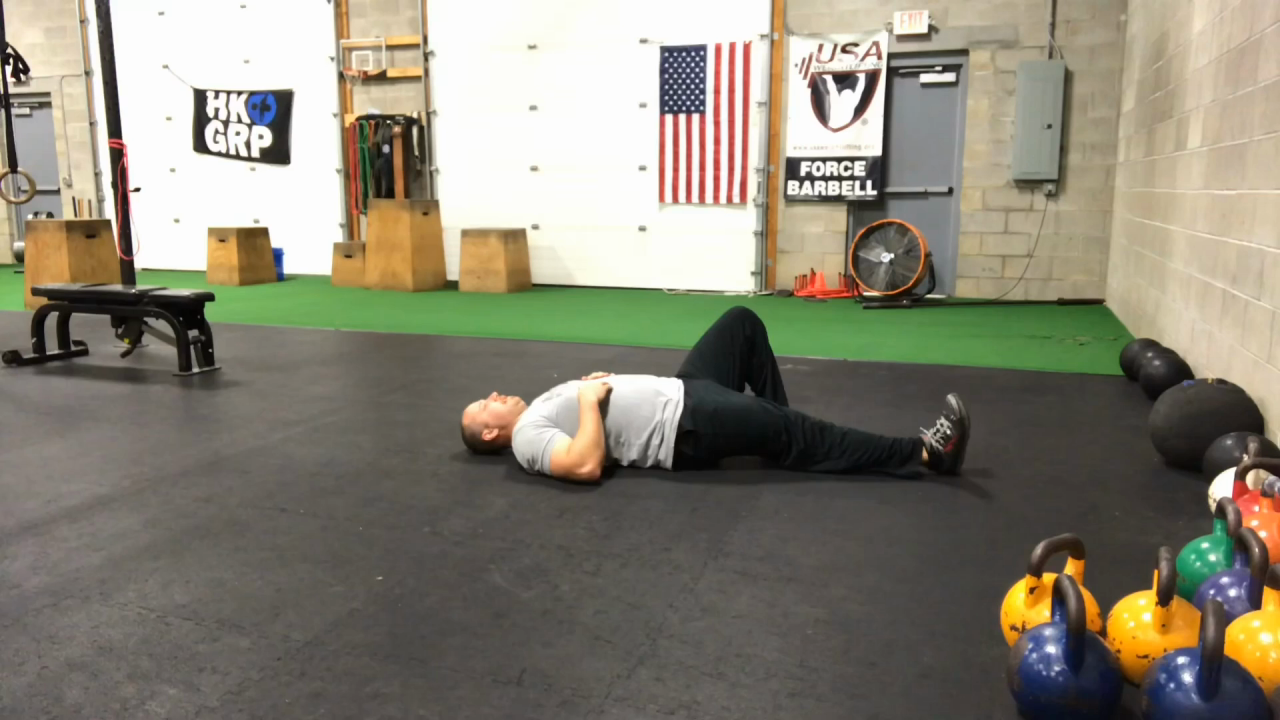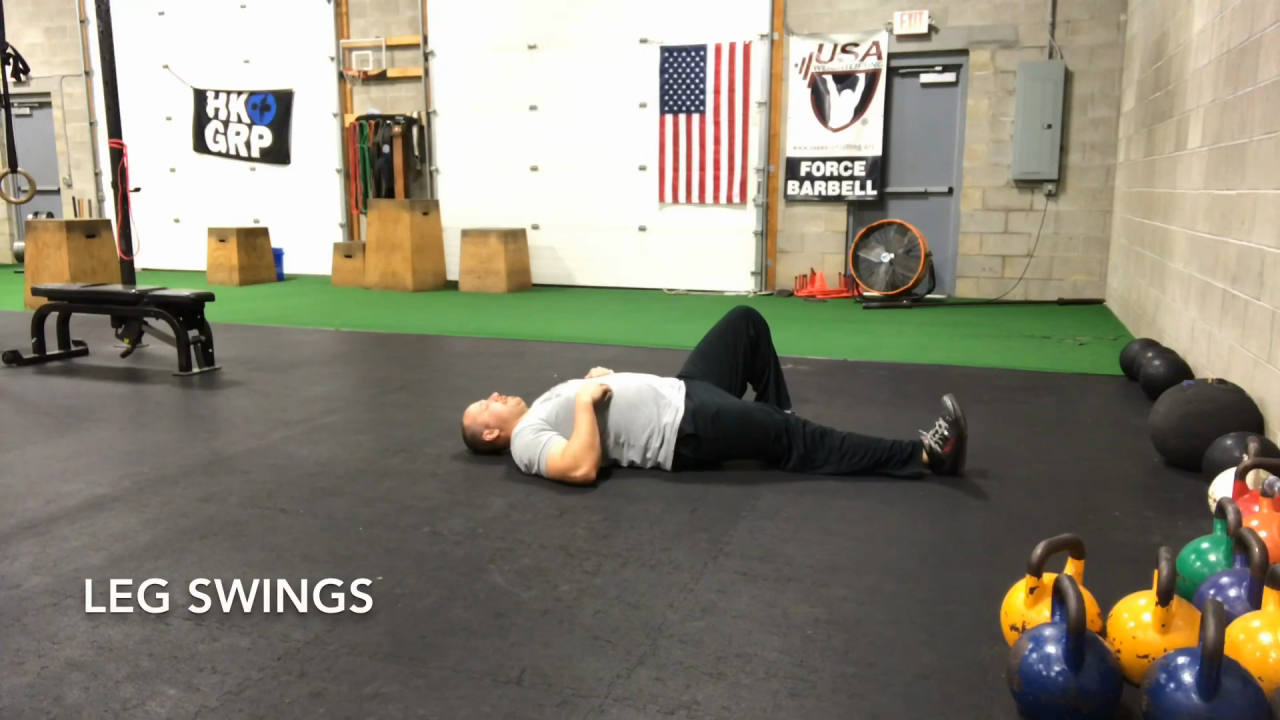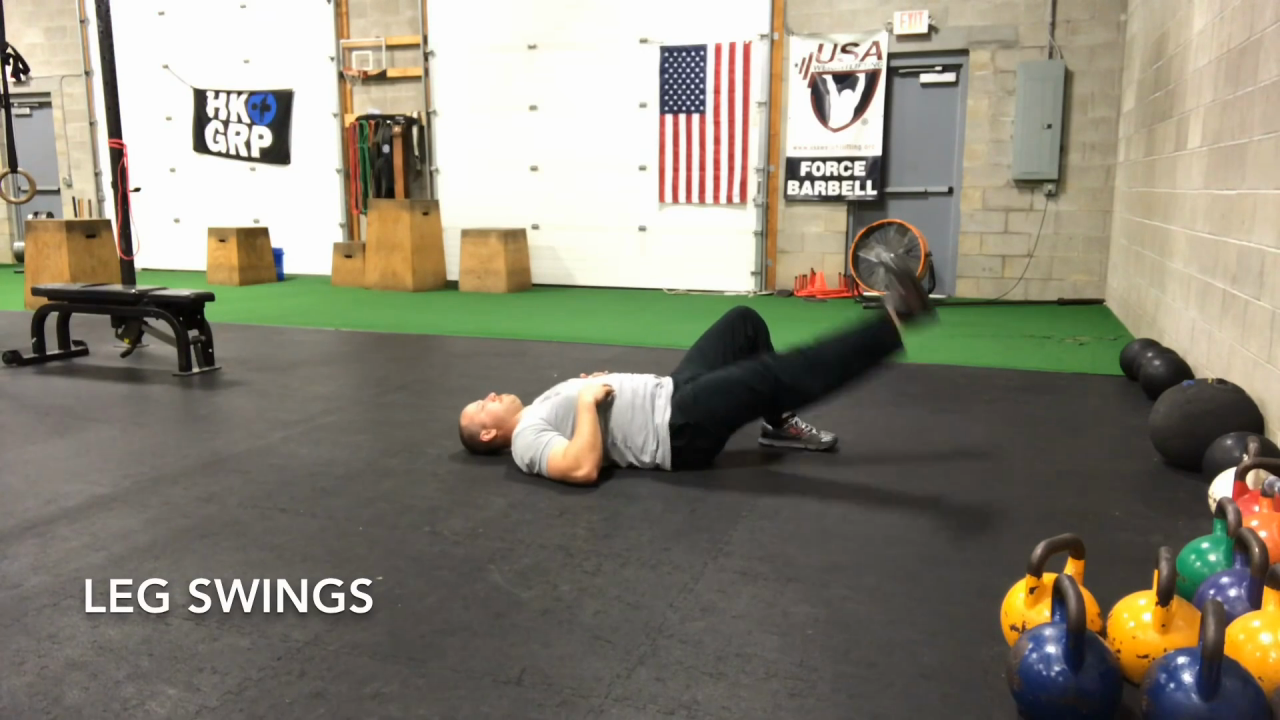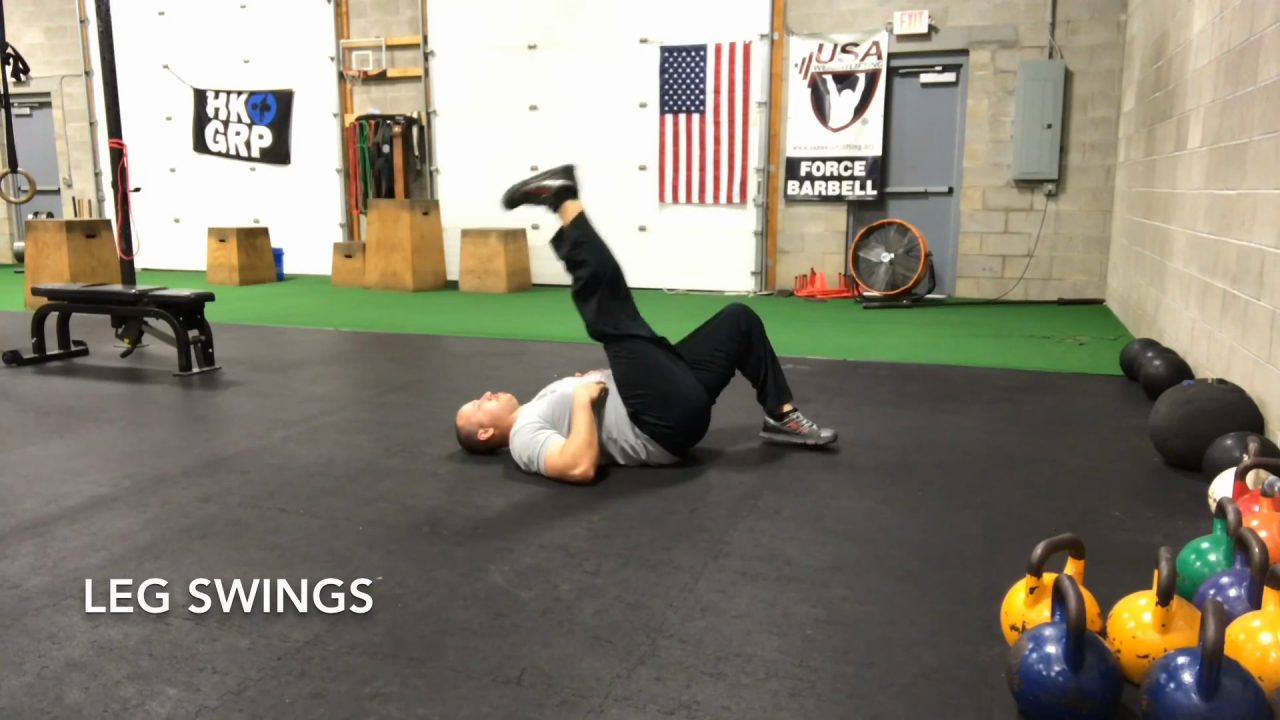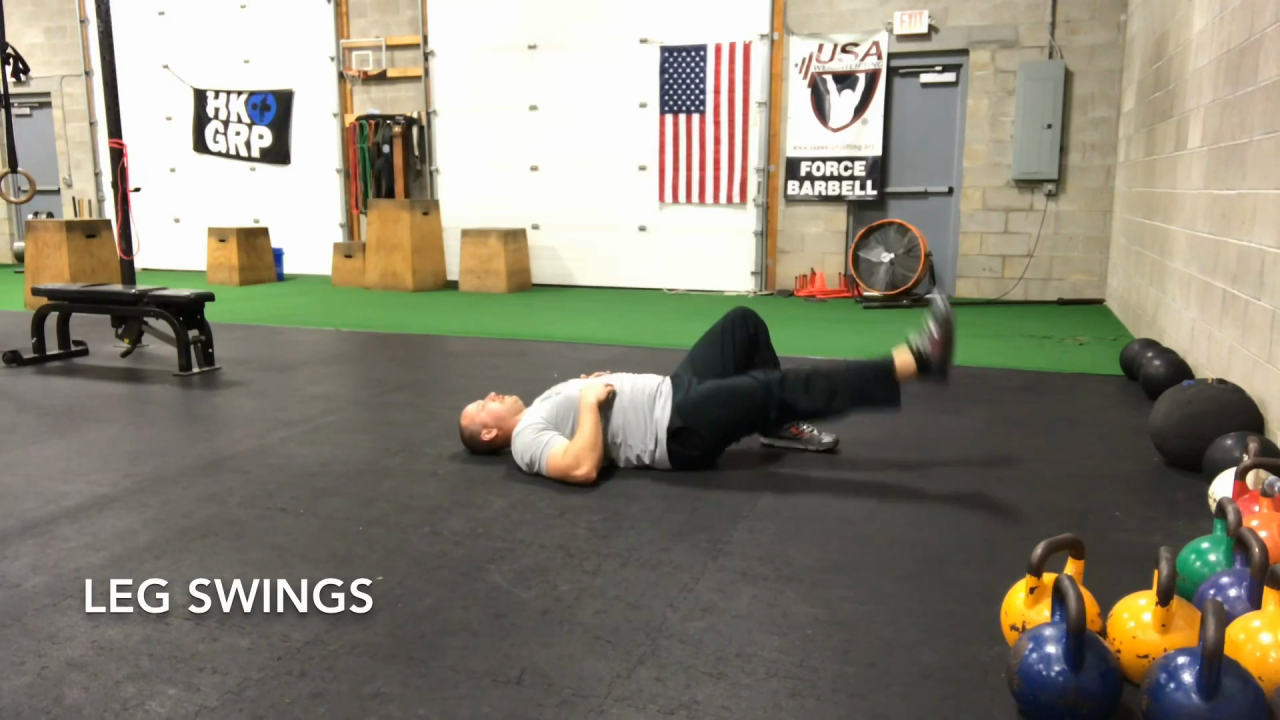
dt=0.7s
person 1, frame 1
left shoulder: (541, 409)
right shoulder: (528, 440)
right elbow: (588, 466)
left wrist: (593, 384)
right wrist: (590, 400)
left hip: (680, 393)
right hip: (686, 431)
left knee: (742, 323)
right knee: (797, 437)
left ankle: (775, 419)
right ankle: (925, 453)
person 1, frame 2
left shoulder: (543, 407)
right shoulder: (527, 440)
right elbow: (582, 468)
left wrist: (596, 379)
right wrist: (585, 400)
left hip: (682, 392)
right hip: (686, 433)
left knee: (745, 322)
right knee: (797, 441)
left ankle: (777, 415)
right ankle: (925, 454)
person 1, frame 3
left shoulder: (539, 408)
right shoulder: (526, 442)
right elbow: (583, 467)
left wrist: (590, 388)
right wrist: (588, 401)
left hip: (670, 392)
right hip: (681, 433)
left knee: (741, 322)
right knee: (770, 378)
left ankle: (781, 425)
right ankle: (893, 321)
person 1, frame 4
left shoulder: (535, 410)
right shoulder: (524, 438)
right elbow: (581, 468)
left wrist: (589, 384)
right wrist: (583, 400)
left hip: (677, 400)
right hip: (669, 419)
left knee: (739, 320)
right knee: (610, 316)
left ankle: (782, 416)
person 1, frame 5
left shoulder: (542, 410)
right shoulder: (527, 441)
right elbow: (584, 467)
left wrist: (595, 384)
right wrist: (591, 402)
left hip: (673, 394)
right hip: (680, 429)
left knee: (744, 323)
right knee: (780, 390)
left ankle: (786, 426)
right ankle: (912, 360)
